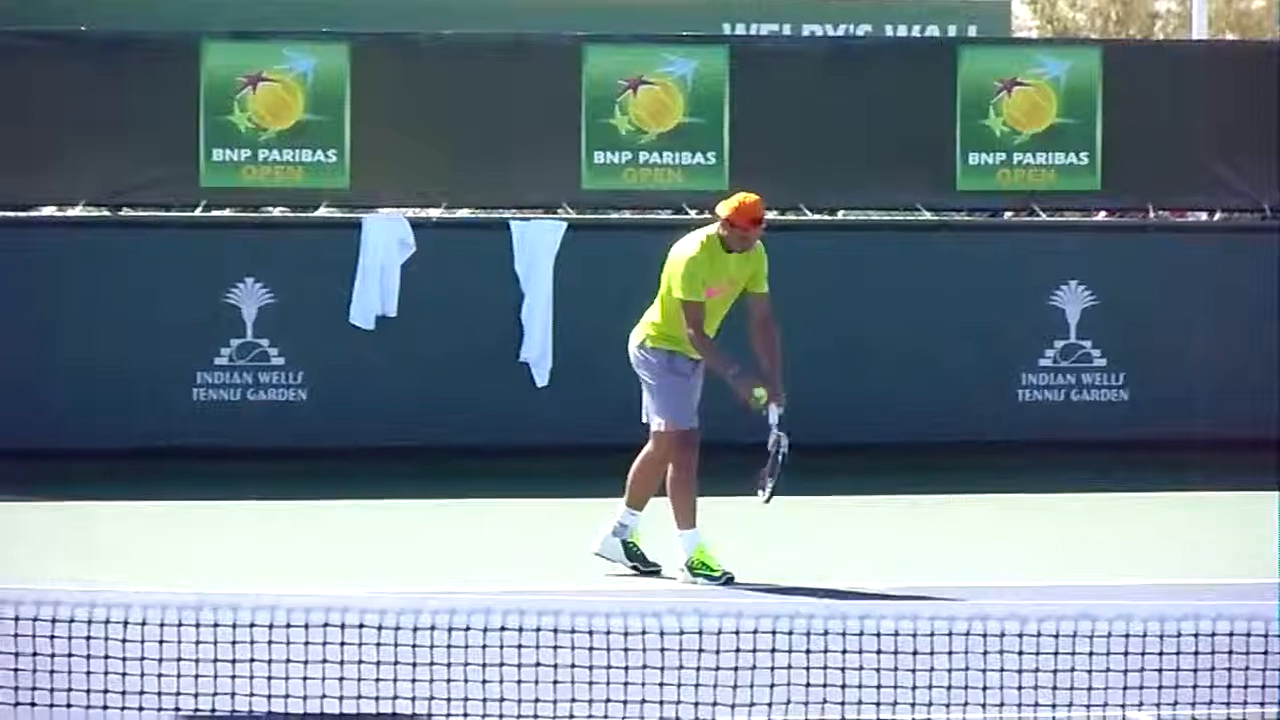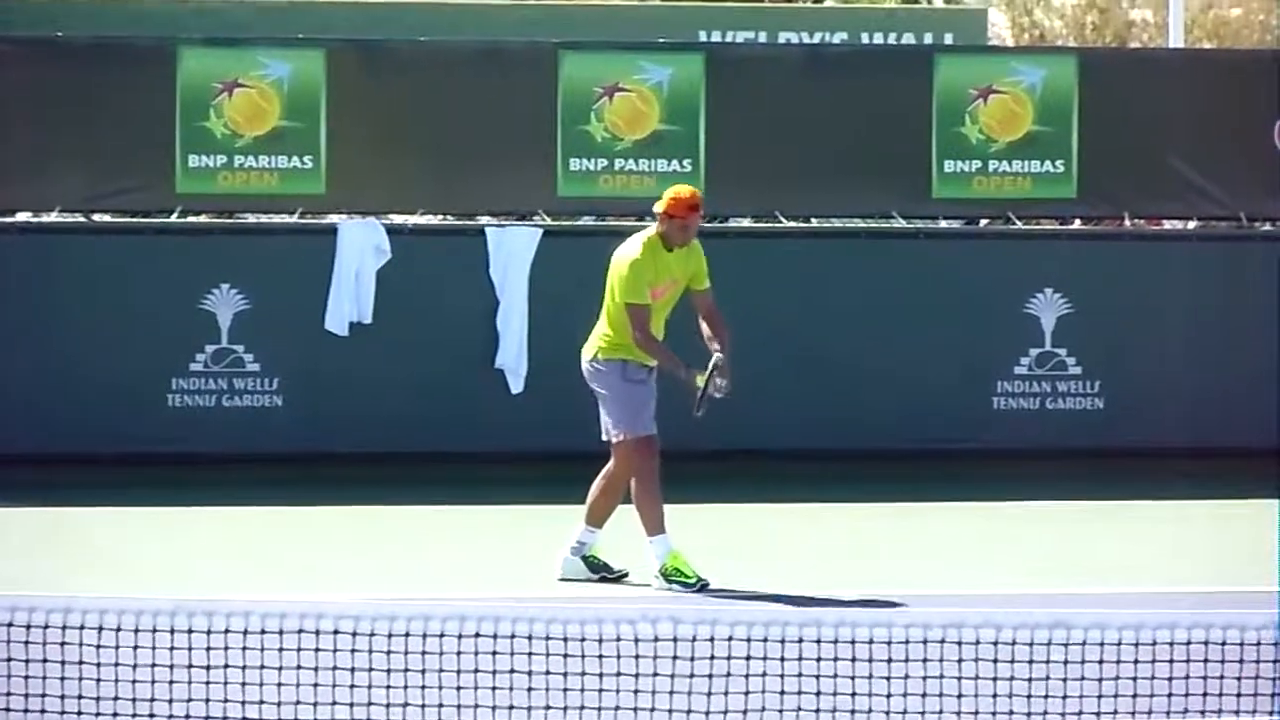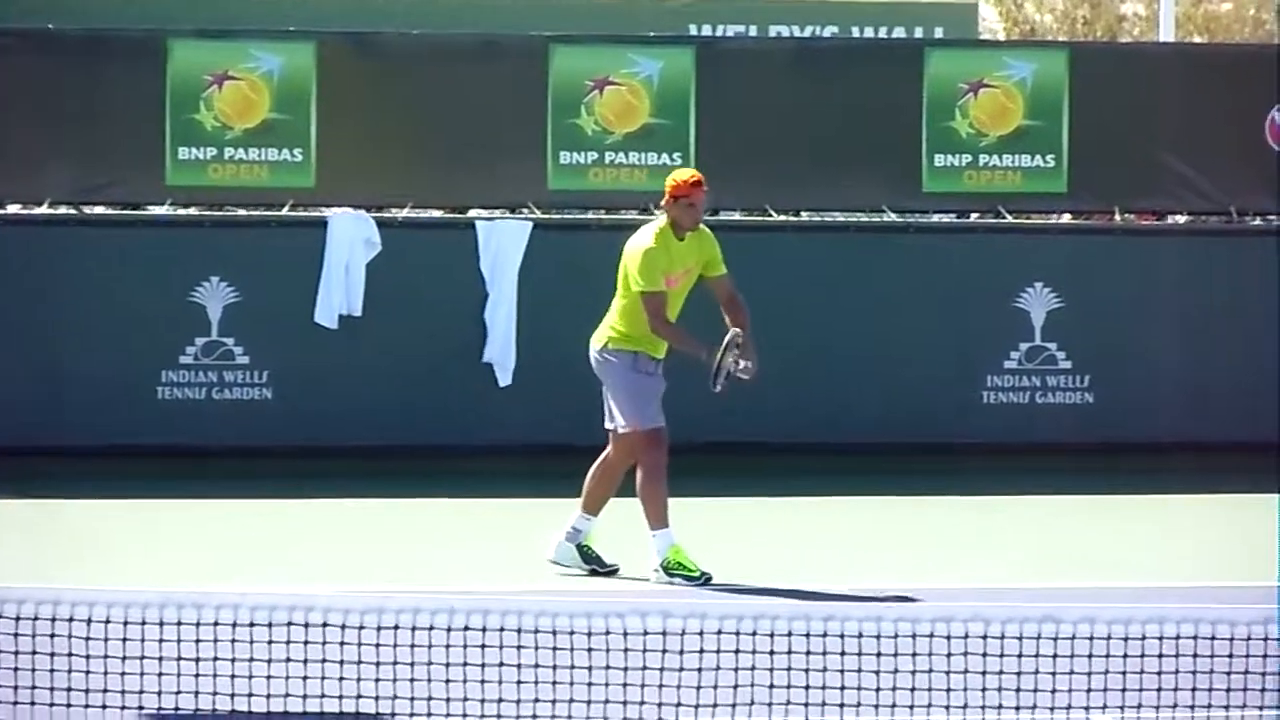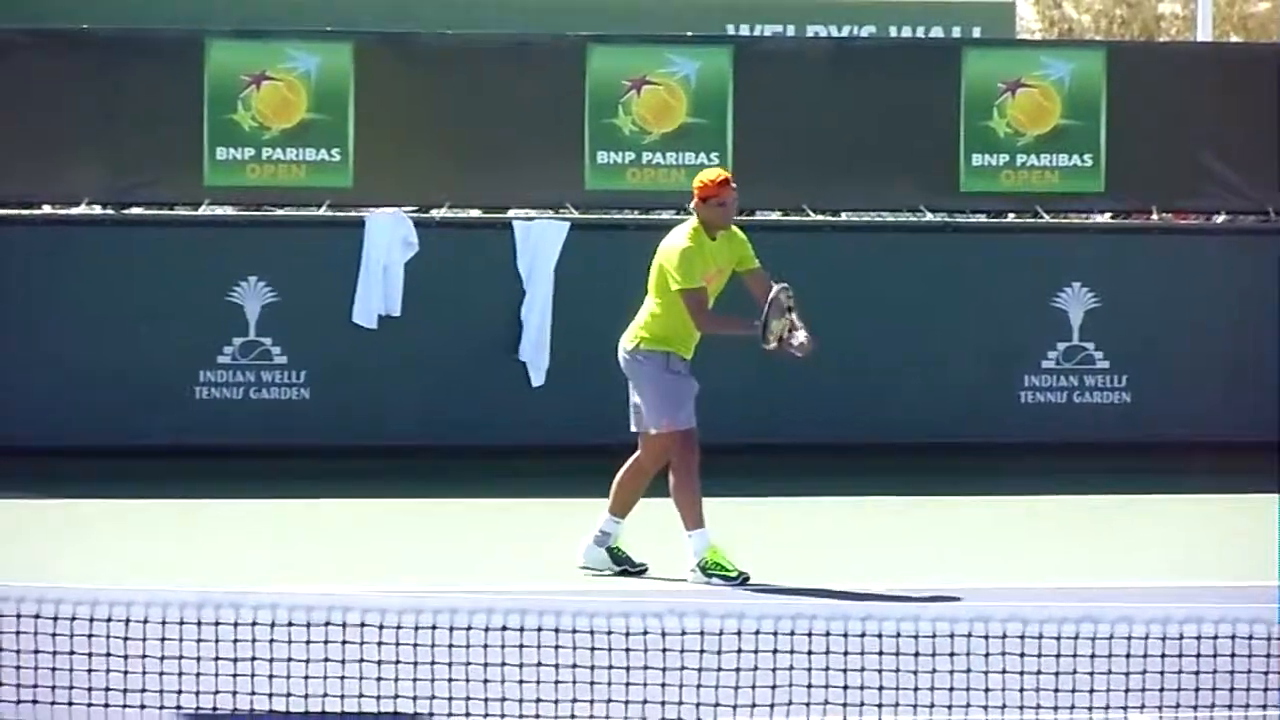
dt=0.7s
person 1, frame 1
left shoulder: (755, 254)
right shoulder: (691, 256)
left elbow: (762, 319)
right elbow: (694, 331)
left wrist: (773, 378)
right wrist: (735, 376)
left hip: (690, 354)
right hip: (660, 348)
left knee: (661, 446)
right knee: (683, 446)
left ankle: (618, 535)
right ankle: (692, 554)
person 1, frame 2
left shoulder: (692, 252)
right shoulder: (634, 259)
left elbow: (708, 312)
right elbow: (640, 334)
left wrist: (721, 357)
right wrist: (685, 372)
left hip: (638, 364)
right hip: (613, 361)
left knee: (624, 462)
right knee: (645, 455)
left ankle: (578, 554)
right ankle: (665, 561)
person 1, frame 3
left shoulder: (703, 240)
right shoulder: (648, 248)
left elbow: (729, 298)
right elbow: (658, 322)
left wrist: (744, 344)
right wrist: (706, 353)
left hip: (644, 354)
right hip: (622, 350)
left knee: (622, 450)
right knee: (653, 447)
left ankle: (572, 540)
right ankle: (666, 555)
person 1, frame 4
left shoulder: (733, 239)
right shoulder: (683, 248)
left elbow: (768, 291)
right elbow: (702, 319)
right wrist: (758, 329)
left hip: (667, 355)
right hip: (650, 352)
left knee: (653, 453)
right knee: (684, 448)
left ankle: (601, 542)
right ankle: (704, 556)
